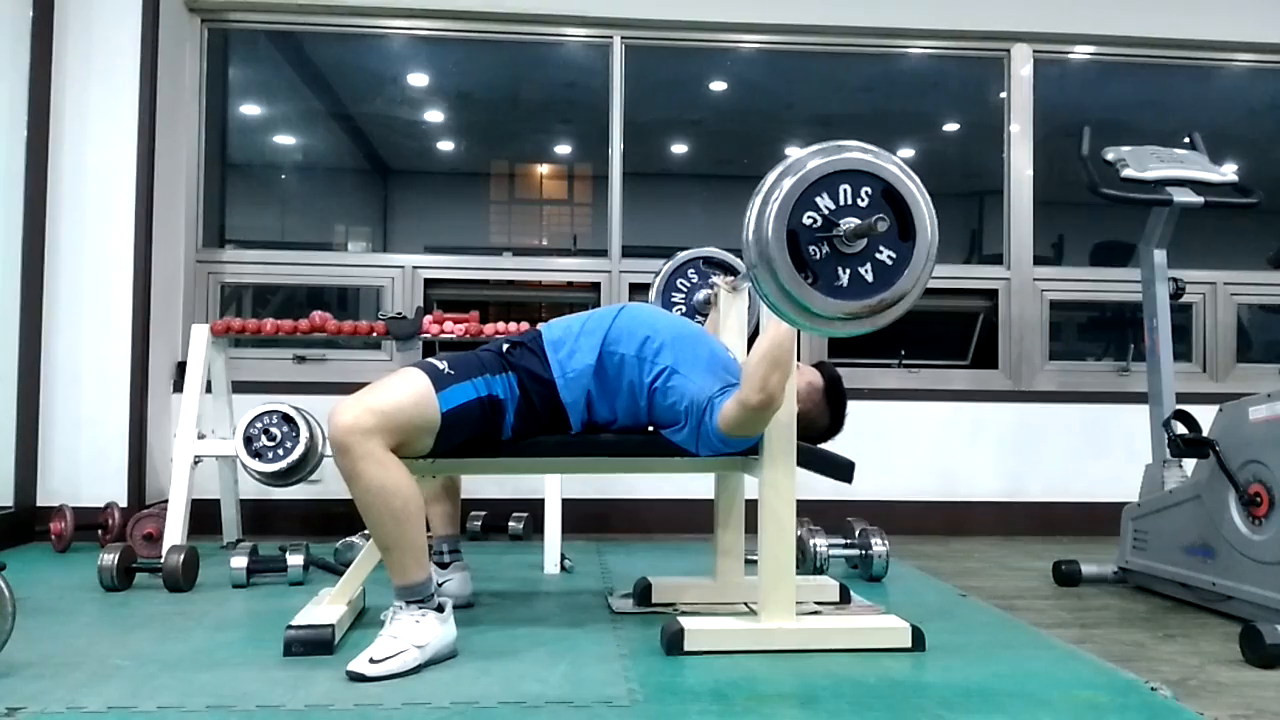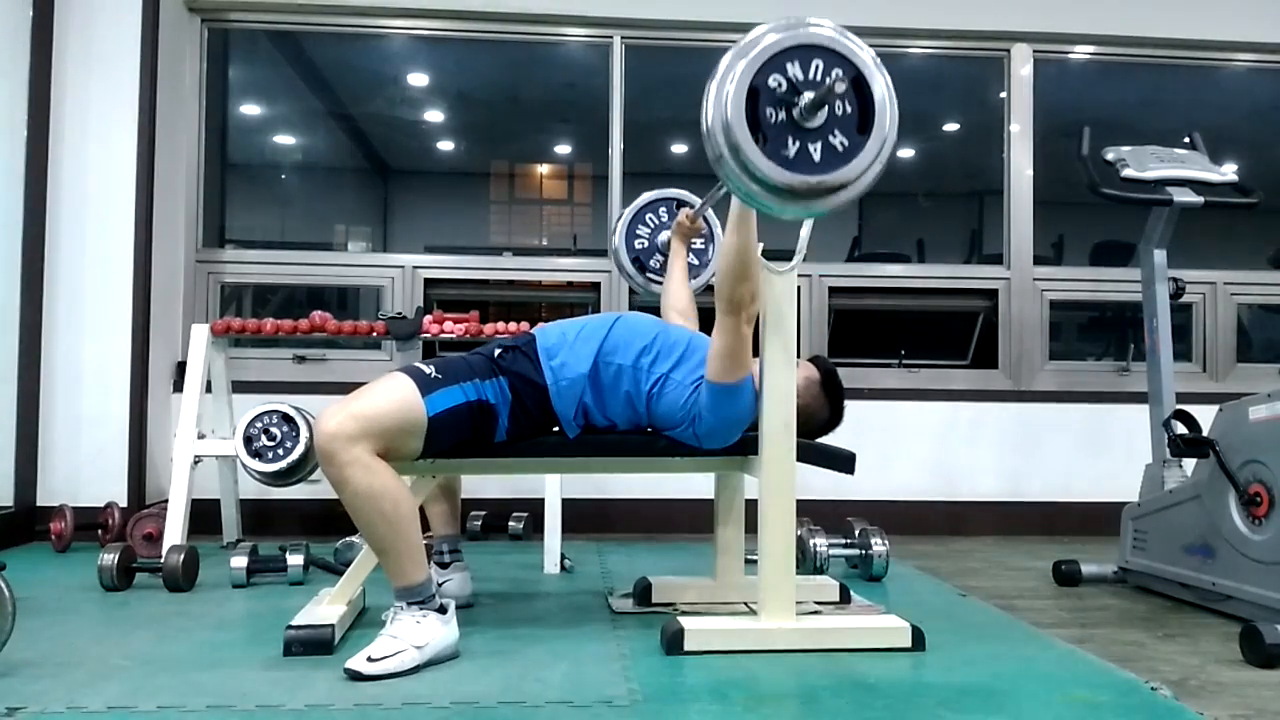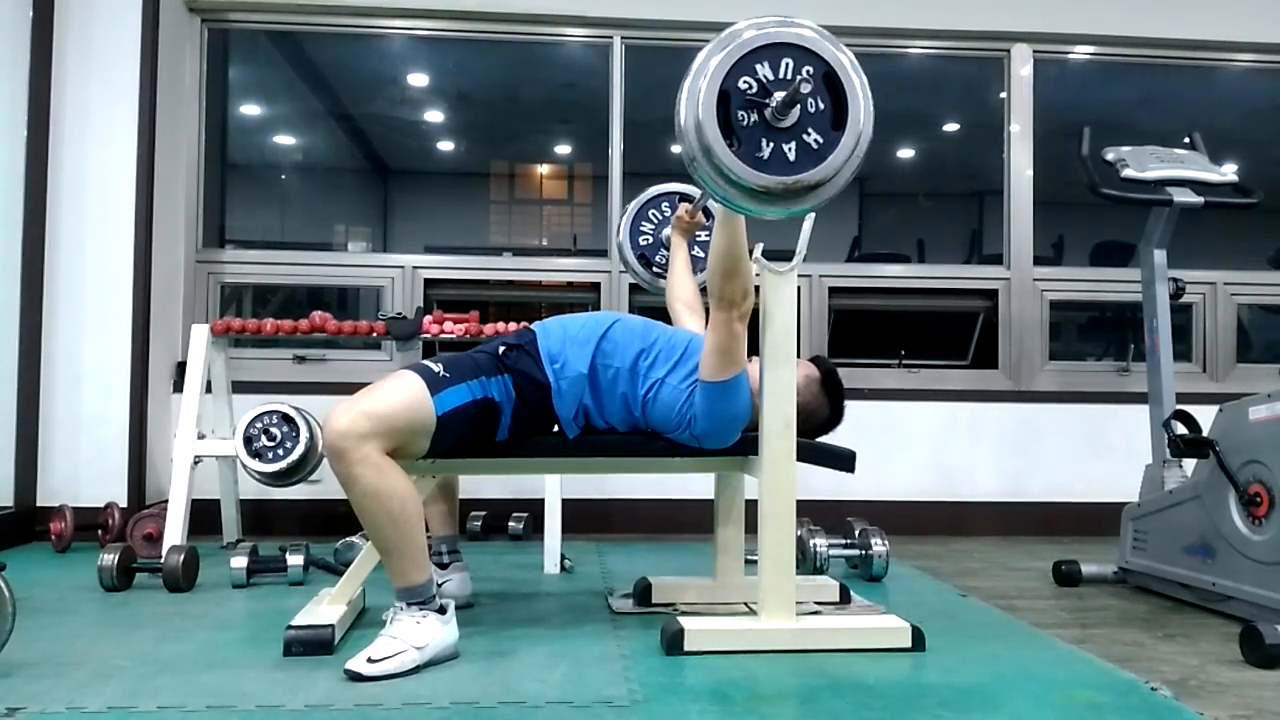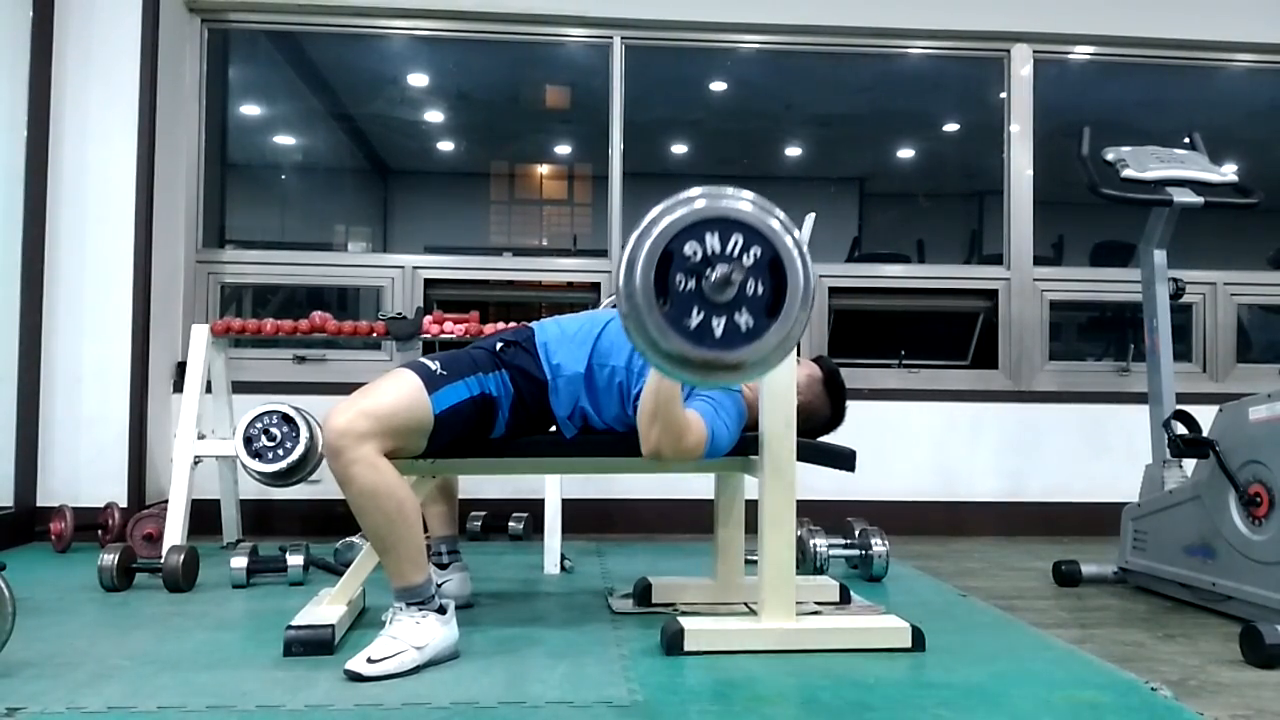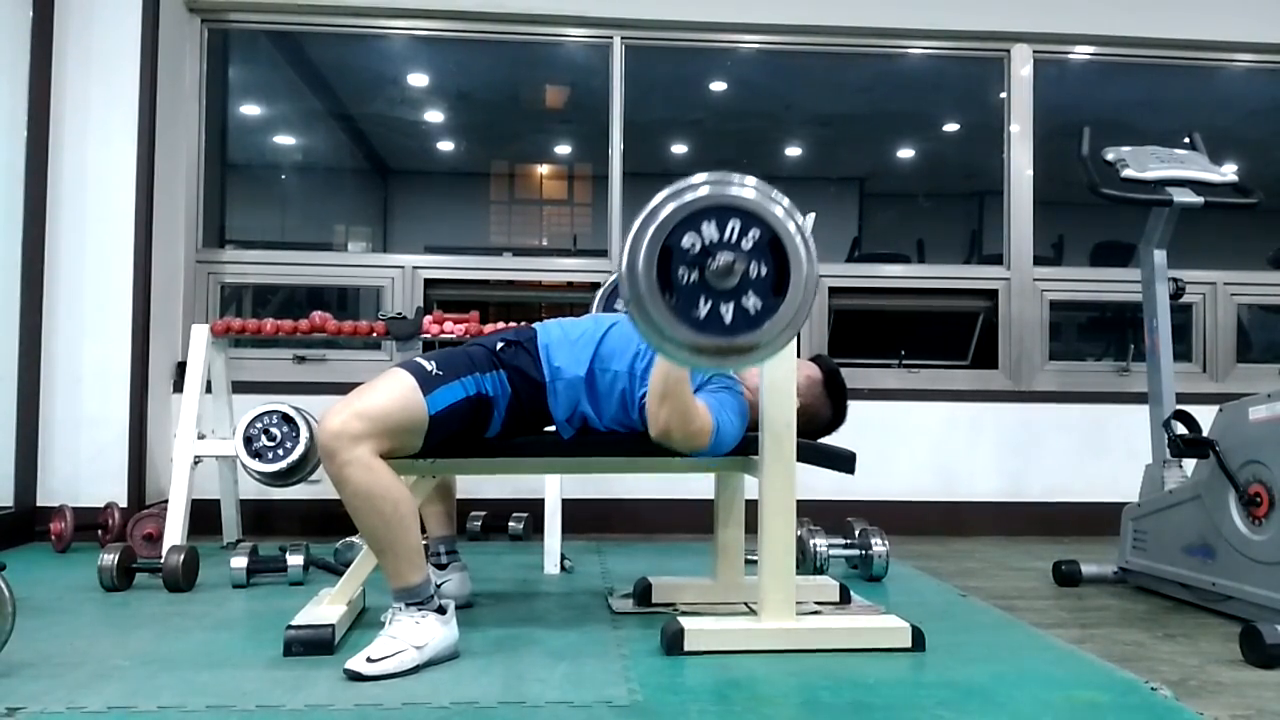
dt=1s
person 1, frame 1
left shoulder: (731, 416)
right shoulder: (730, 382)
left elbow: (761, 395)
right wrist: (722, 306)
left knee: (354, 425)
left ankle: (422, 614)
right ankle: (445, 567)
person 1, frame 2
left shoulder: (725, 412)
right shoulder: (722, 372)
left elbow: (737, 308)
right elbow: (678, 315)
left wrist: (747, 194)
right wrist: (678, 243)
left knee: (340, 433)
left ankle: (423, 615)
right ankle: (445, 566)
person 1, frame 3
left shoulder: (722, 412)
right shoulder: (719, 373)
left elbow: (732, 304)
right elbow: (688, 308)
right wrist: (679, 238)
left knee: (350, 432)
left ankle: (424, 614)
right ankle: (443, 567)
person 1, frame 4
left shoulder: (724, 409)
right shoulder: (725, 381)
left elbow: (658, 438)
left knee: (349, 431)
left ankle: (421, 614)
right ankle: (444, 567)
person 1, frame 5
left shoulder: (725, 413)
right shoulder: (726, 387)
left elbow: (666, 423)
left knee: (345, 433)
left ankle: (422, 615)
right ankle: (442, 568)
